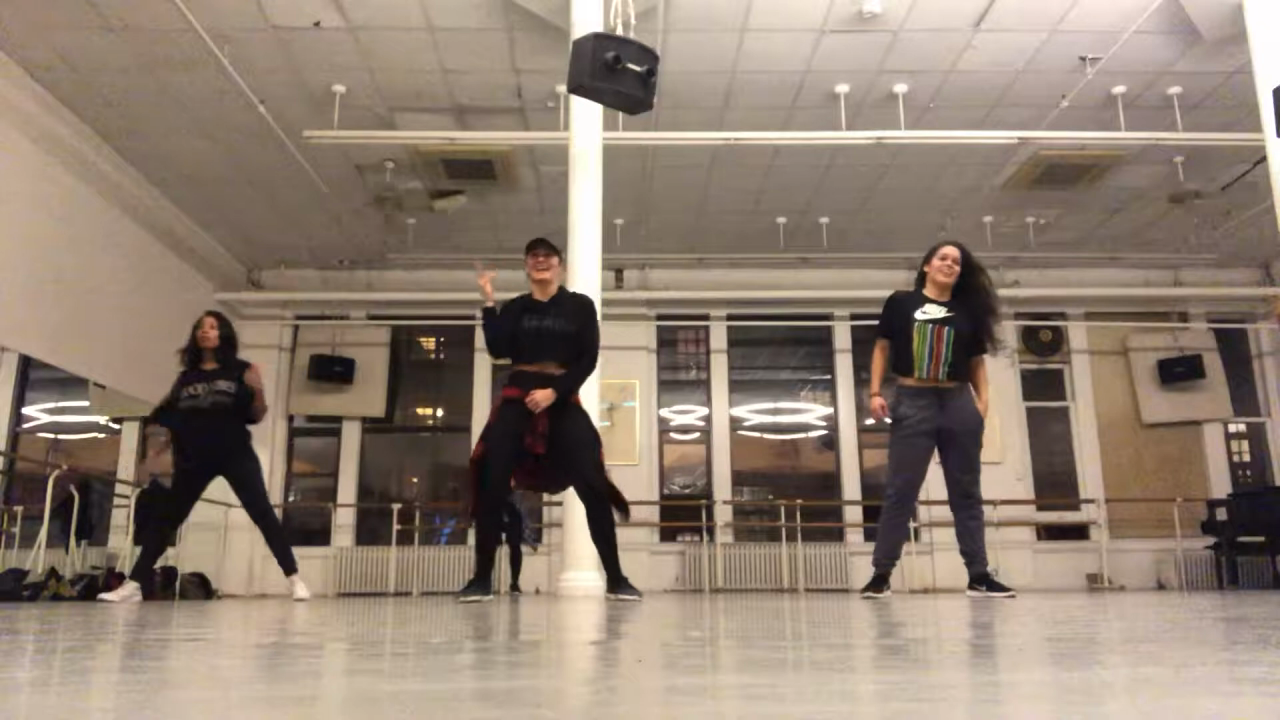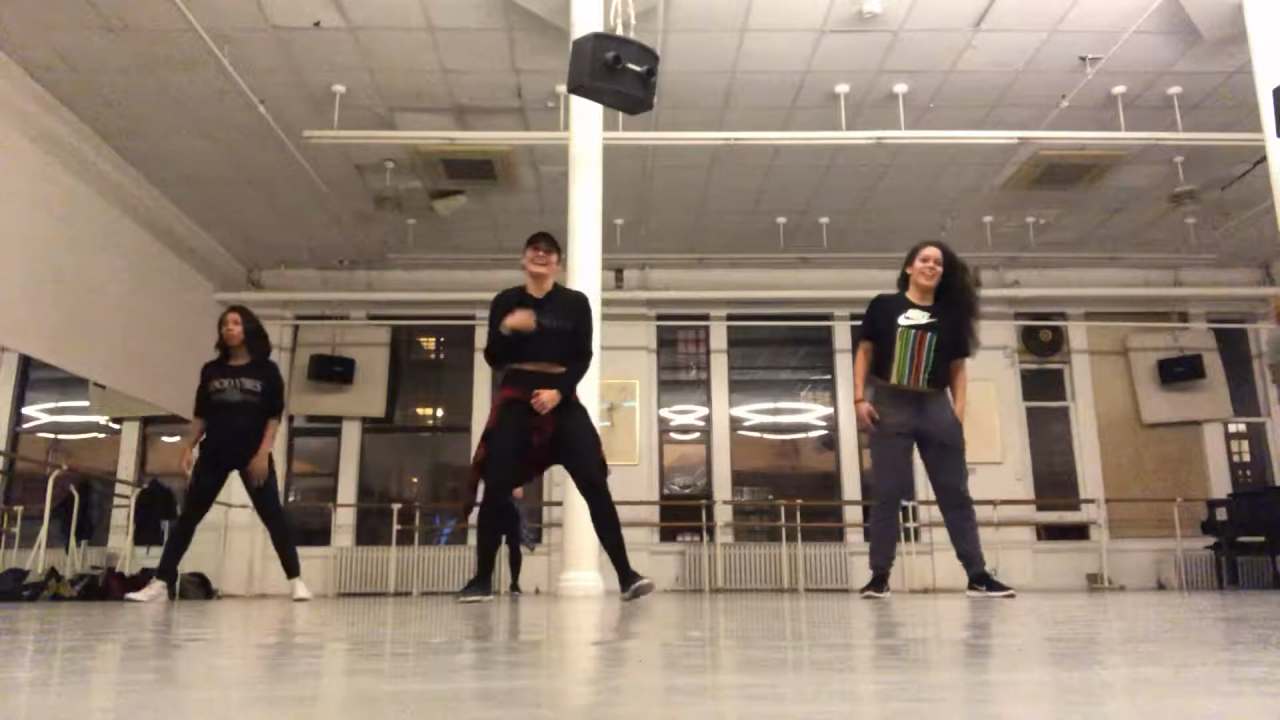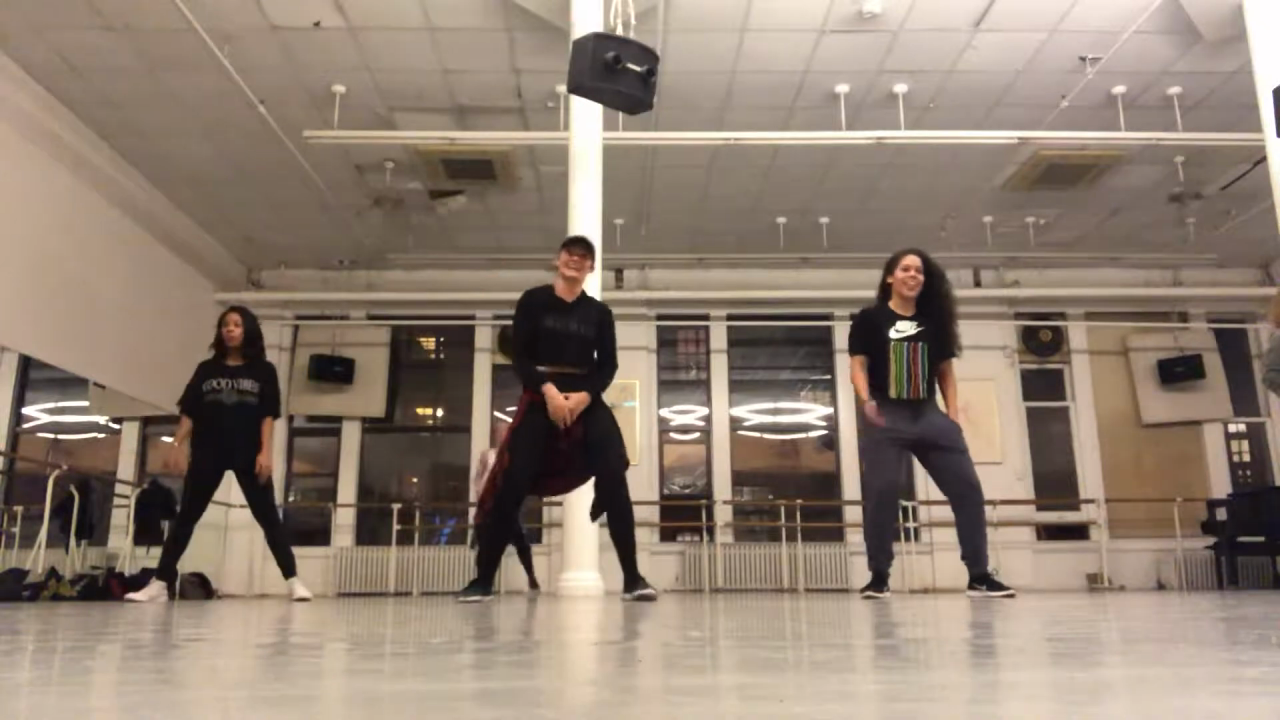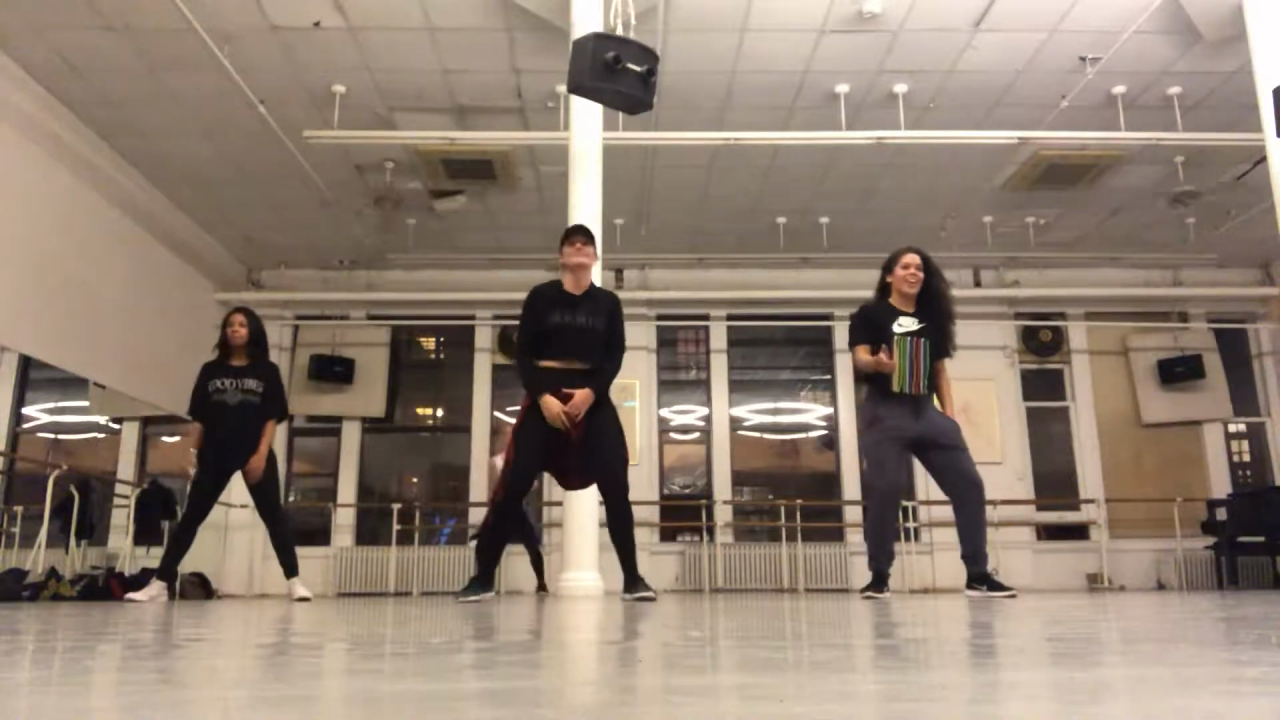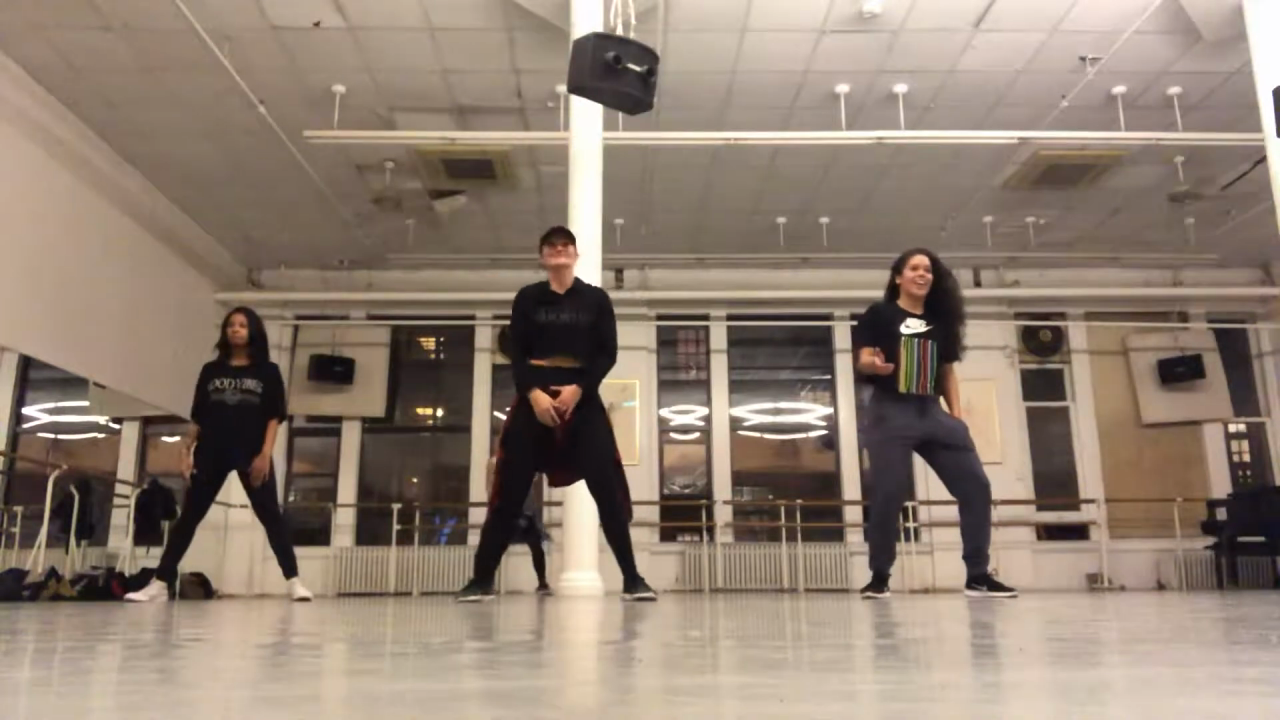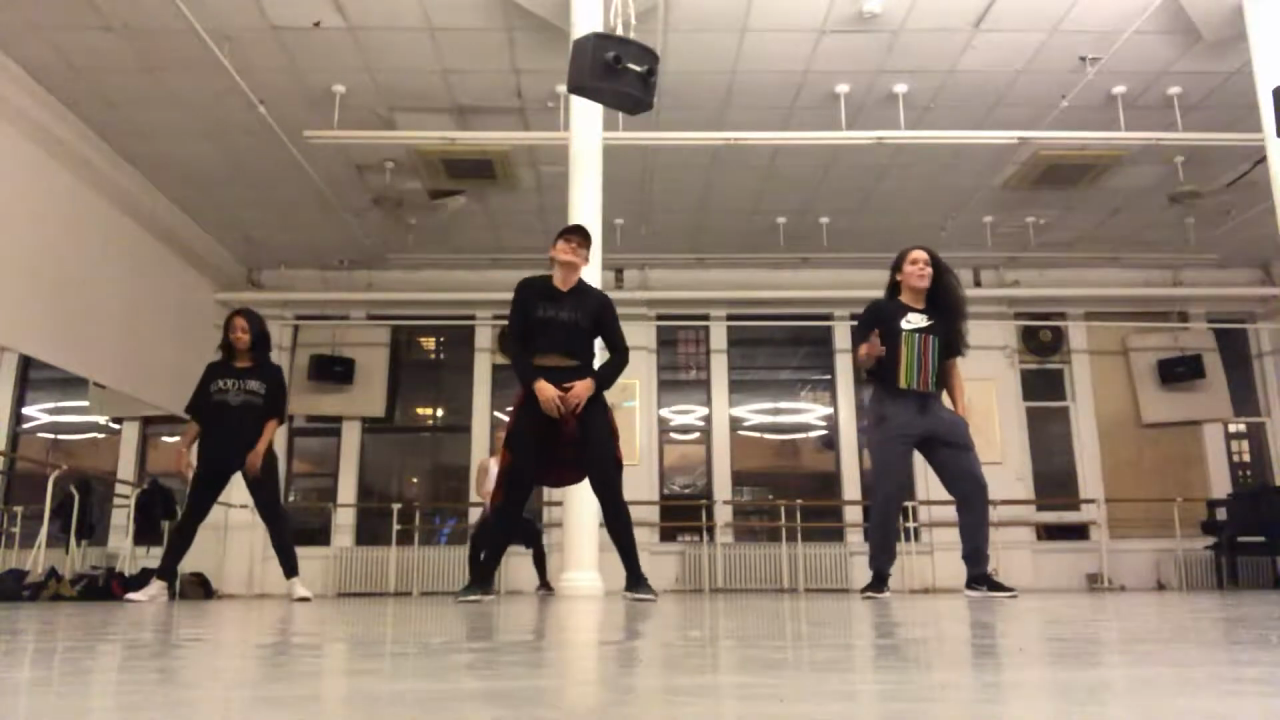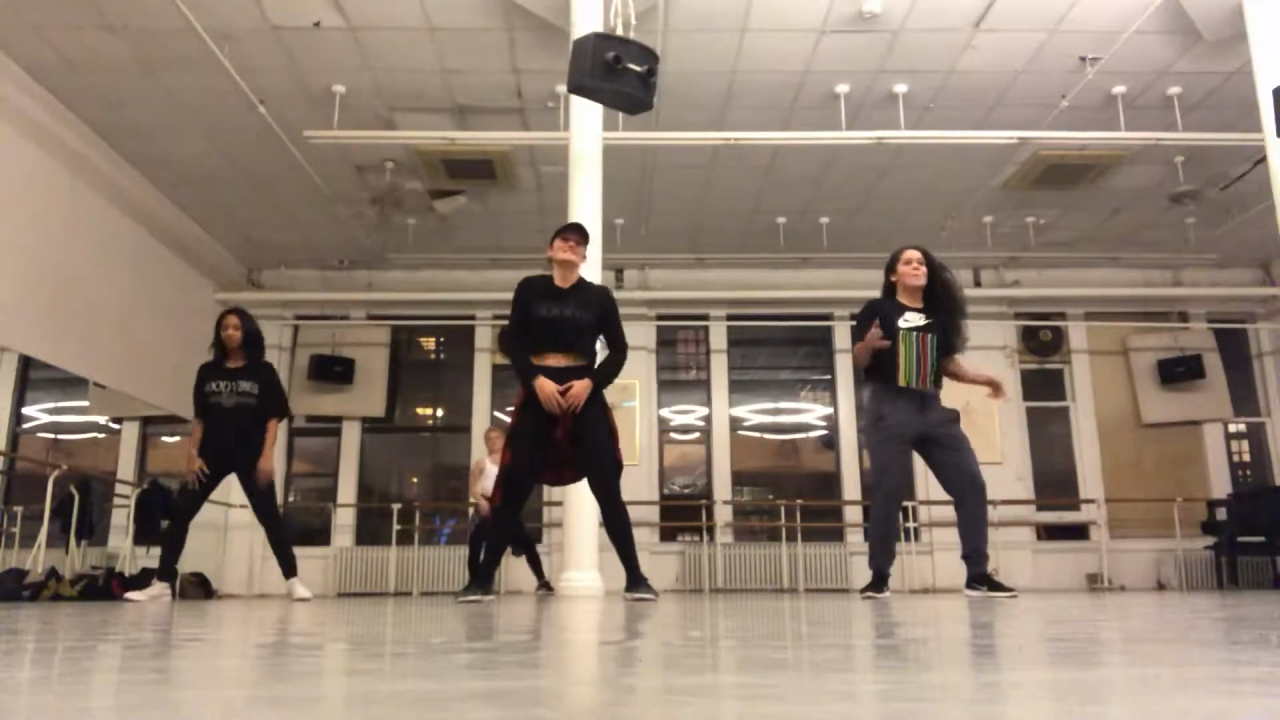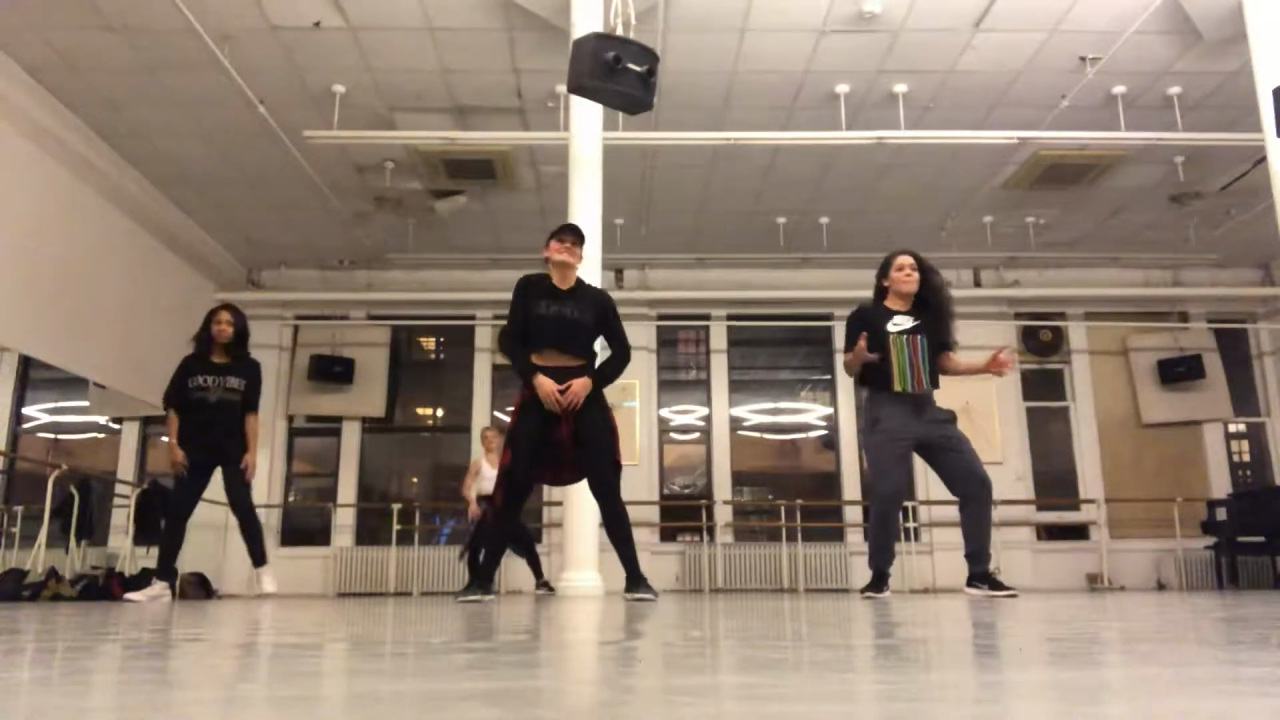
dt=0.3s
person 1, frame 1
left shoulder: (580, 305)
right shoulder: (515, 308)
left elbow: (589, 359)
right elbow: (498, 351)
left wrist: (554, 391)
right wrist: (489, 303)
left hip: (563, 399)
right hip: (517, 398)
left knee: (593, 486)
right knee: (491, 484)
left ankle: (615, 579)
right ankle: (482, 579)
person 1, frame 2
left shoulder: (575, 303)
right shoulder: (506, 302)
left elbow: (583, 356)
right elbow: (493, 358)
left wrist: (558, 391)
right wrist: (506, 328)
left hip: (561, 397)
right hip: (516, 397)
left knee: (593, 482)
right knee: (496, 487)
left ankle: (626, 575)
right ankle: (482, 580)
person 1, frame 3
left shoulder: (599, 312)
right shoulder: (533, 301)
left elbow: (608, 364)
right elbow: (519, 357)
left wrist: (587, 395)
right wrist: (547, 387)
left hip: (586, 400)
right hip: (540, 400)
left knee: (614, 483)
right knee: (511, 488)
left ankle: (632, 578)
right ankle: (483, 580)
person 1, frame 4
left shoulder: (608, 302)
right shoulder: (540, 297)
left elbow: (615, 356)
right elbow: (523, 353)
left wrist: (591, 392)
right wrist: (542, 395)
left hip: (591, 395)
right hip: (545, 393)
left knee: (614, 485)
right knee: (515, 485)
left ankle: (632, 579)
right ankle: (483, 577)
person 1, frame 5
left shoulder: (596, 299)
right shoulder: (528, 298)
left elbow: (607, 354)
right elbow: (516, 353)
left wrist: (579, 388)
right wrist: (532, 392)
left hip: (582, 395)
right hip: (534, 394)
left knee: (606, 486)
right knee: (512, 489)
left ankle: (631, 578)
right ankle: (483, 579)
person 1, frame 6
left shoulder: (597, 300)
right shoulder: (529, 289)
left elbow: (620, 353)
right elbow: (514, 344)
left wrist: (593, 382)
right wrist: (536, 383)
left hip: (585, 393)
right hip: (538, 392)
left knee: (609, 487)
right knee: (515, 488)
left ankle: (636, 578)
right ankle: (483, 579)
person 1, frame 7
left shoulder: (599, 296)
right shoulder: (530, 289)
left elbow: (619, 350)
right elbow: (511, 343)
left wrist: (592, 382)
right wrist: (535, 380)
left hip: (585, 393)
right hip: (538, 392)
left knee: (607, 487)
right knee: (514, 488)
left ankle: (635, 579)
right ankle: (483, 580)
person 1, frame 8
left shoulder: (597, 298)
right shoulder: (529, 287)
left elbow: (622, 351)
right elbow: (511, 343)
left wrist: (592, 379)
right wrist: (535, 378)
left hip: (585, 393)
right hip: (538, 392)
left knee: (606, 488)
right knee: (514, 488)
left ankle: (635, 578)
right ankle: (483, 579)
person 2, frame 1
left shoulder: (968, 311)
right shoulder: (901, 303)
left elbow: (977, 362)
right elbow: (882, 349)
left wrist: (982, 398)
right wrist: (875, 392)
left hip: (957, 403)
right hip: (912, 401)
left knee: (966, 490)
right knee: (900, 488)
left ankle: (979, 576)
right ankle: (881, 574)
person 2, frame 2
left shoulder: (951, 314)
right shoulder: (884, 306)
left elbow: (957, 366)
right elbow: (864, 353)
left wrist: (959, 406)
right wrist: (860, 398)
left hip: (935, 406)
right hip: (890, 405)
left knee: (955, 490)
right knee: (889, 490)
left ankle: (977, 576)
right ankle: (880, 576)
person 2, frame 3
left shoulder: (935, 320)
right shoulder: (870, 319)
left elbow: (945, 370)
right elbow: (858, 366)
left wrist: (953, 413)
right wrist: (866, 402)
left hip: (928, 414)
right hip: (885, 416)
left knee: (968, 488)
right knee: (881, 492)
left ankle: (979, 576)
right ankle: (879, 576)
person 2, frame 4
left shoulder: (932, 318)
right shoulder: (871, 314)
left elbow: (939, 369)
right elbow: (860, 358)
left wrist: (950, 413)
right wrist: (878, 363)
left hip: (925, 411)
right hip: (884, 411)
left knee: (969, 485)
right knee: (884, 491)
left ankle: (977, 575)
right ankle: (879, 577)
person 2, frame 5
left shoulder: (941, 321)
right shoulder: (878, 315)
left elbow: (947, 372)
right elbow: (863, 361)
left wrist: (957, 415)
right wrist: (875, 366)
left hip: (933, 412)
right hip: (890, 412)
left knee: (976, 486)
right knee: (888, 492)
left ankle: (977, 576)
right ankle: (879, 576)
person 2, frame 6
left shoulder: (943, 316)
right shoulder: (880, 311)
left elbow: (950, 366)
right elbow: (863, 361)
left wrist: (960, 405)
right wrist: (869, 355)
left hip: (934, 409)
right hip: (892, 408)
left knee: (973, 486)
right knee: (889, 490)
left ankle: (978, 576)
right ankle: (879, 576)
person 2, frame 7
left shoulder: (940, 315)
right shoulder: (878, 310)
right elbow: (859, 359)
left wrist: (978, 378)
right wrist: (868, 343)
left hip: (933, 409)
right hip: (889, 407)
left knee: (971, 485)
right knee: (889, 490)
left ankle: (977, 575)
right ankle: (879, 576)
person 2, frame 8
left shoulder: (929, 316)
right shoulder: (866, 316)
left elbow: (945, 362)
right elbow: (849, 369)
left wrist: (984, 366)
right wrist: (857, 355)
left hip: (928, 412)
right hip: (886, 413)
left knee: (977, 483)
right knee: (888, 492)
left ankle: (979, 574)
right ankle: (879, 576)
person 3, frame 1
left shoulder: (239, 370)
right shoulder: (186, 377)
left elbow: (255, 416)
right elbow: (170, 420)
left wrist: (258, 391)
right wrist: (154, 455)
left hip: (236, 454)
right hip: (193, 459)
left knee: (263, 513)
right knee: (167, 519)
left ankle: (294, 580)
right ankle: (134, 584)
person 3, frame 2
left shoulder: (266, 369)
right shoulder: (211, 370)
left elbow: (274, 416)
right elbow: (201, 415)
left wrist: (263, 452)
right wrist: (188, 449)
left hip: (253, 455)
right hip: (213, 454)
left knee: (274, 516)
right knee: (189, 516)
left ankle: (296, 582)
right ankle: (161, 583)
person 3, frame 3
left shoulder: (263, 370)
right shoulder: (206, 369)
left elbow: (268, 415)
right elbow: (189, 412)
left wrist: (266, 452)
right wrist: (178, 445)
left hip: (248, 455)
right hip: (208, 454)
left knee: (268, 517)
right knee: (186, 516)
left ankle: (293, 581)
right ankle: (160, 584)
person 3, frame 4
left shoulder: (267, 371)
right shoulder: (210, 371)
left elbow: (273, 417)
right elbow: (199, 417)
left wrist: (262, 453)
right wrist: (192, 451)
left hip: (255, 455)
right hip: (215, 455)
left knee: (274, 516)
right knee: (192, 516)
left ankle: (294, 582)
right ankle: (161, 583)
person 3, frame 5
left shoulder: (267, 371)
right shoulder: (210, 371)
left elbow: (274, 417)
right elbow: (198, 417)
left wrist: (265, 453)
right wrist: (186, 450)
left hip: (252, 454)
right hip: (211, 454)
left knee: (271, 516)
right knee: (189, 516)
left ankle: (293, 581)
right ankle: (160, 583)
person 3, frame 6
left shoulder: (270, 373)
right shoulder: (214, 371)
left elbow: (275, 417)
right elbow: (197, 416)
left wrist: (260, 449)
right wrist: (184, 449)
left hip: (256, 455)
right hip: (214, 455)
left knee: (274, 516)
right knee: (190, 516)
left ankle: (294, 581)
right ankle: (161, 583)
person 3, frame 7
left shoulder: (263, 371)
right shoulder: (207, 371)
left elbow: (274, 417)
right elbow: (200, 418)
left wrist: (267, 456)
right wrist: (193, 453)
left hip: (251, 456)
right hip: (211, 455)
left knee: (270, 517)
right knee: (180, 512)
left ankle: (293, 581)
right ankle: (162, 583)
person 3, frame 8
left shoulder: (248, 367)
right shoulder: (191, 364)
left elbow: (251, 412)
right elbow: (173, 406)
left wrist: (252, 450)
right wrist: (174, 444)
left hip: (234, 450)
right hip: (195, 450)
left knee: (242, 504)
right knee: (177, 511)
left ankle: (263, 570)
right ankle: (163, 583)
